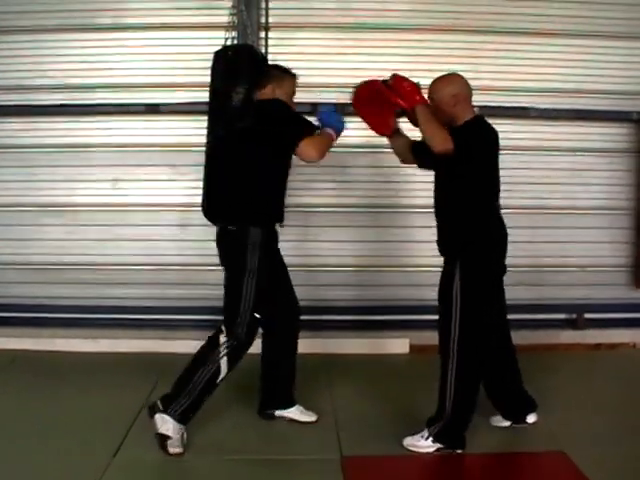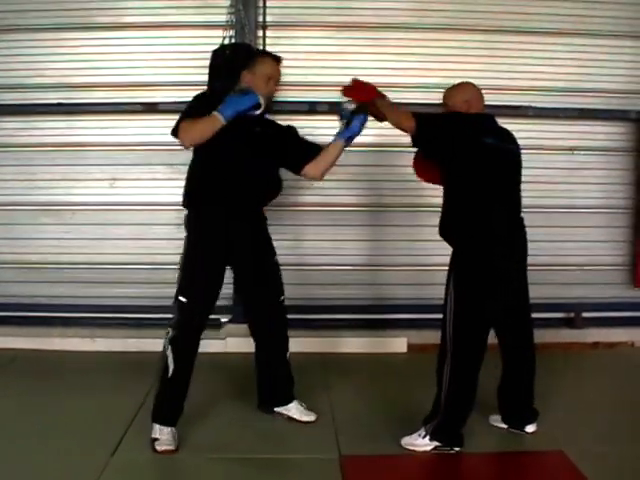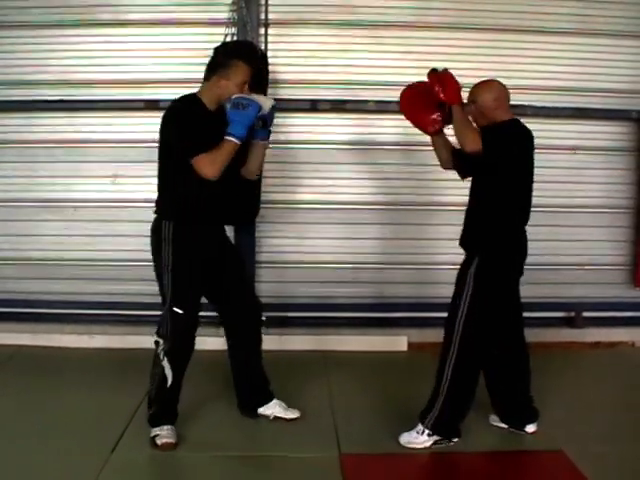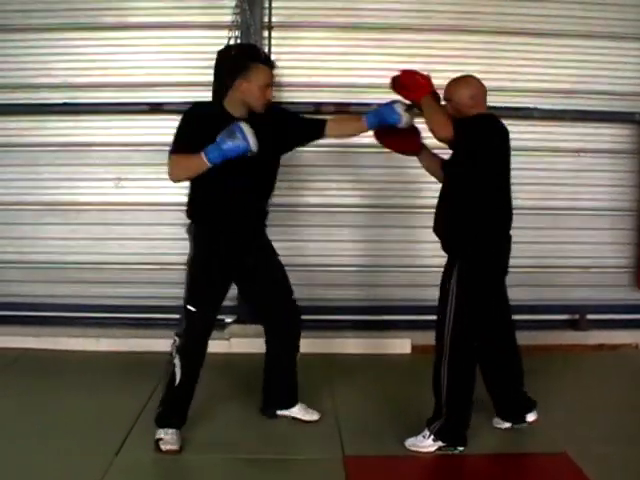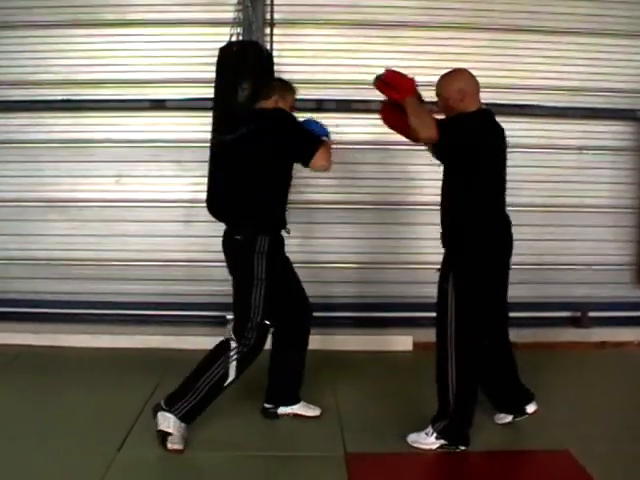
dt=0.5s
person 1, frame 1
left shoulder: (237, 119)
right shoulder: (272, 112)
right elbow: (312, 151)
right wrist: (331, 128)
left hip: (247, 232)
right hip: (251, 234)
left knee: (285, 316)
right knee: (239, 329)
left ankle: (277, 400)
right ankle: (171, 412)
person 1, frame 2
left shoulder: (274, 128)
right shoulder: (211, 102)
left elbow: (313, 169)
right elbow: (185, 135)
left wrist: (345, 137)
right wrist: (229, 109)
left hip: (250, 228)
right hip: (206, 226)
left knee: (270, 317)
right knee: (188, 322)
left ankle: (277, 397)
right ankle: (165, 419)
person 1, frame 3
left shoulder: (225, 118)
right shoulder: (183, 113)
left elbow: (249, 173)
right elbow: (210, 169)
left wrist: (260, 135)
right wrist: (236, 132)
left hip: (212, 233)
right hip: (178, 234)
left knee: (246, 314)
right knee: (178, 327)
left ankle: (256, 399)
right ankle: (161, 418)
person 1, frame 4
left shoulder: (277, 122)
right shoulder: (199, 118)
left elbow: (330, 128)
right elbow: (176, 171)
left wrist: (374, 118)
right wrist: (213, 153)
left hip: (251, 236)
right hip: (211, 237)
left knee: (284, 319)
right knee: (195, 330)
left ankle: (280, 400)
right ankle: (169, 421)
person 1, frame 5
left shoulder: (236, 137)
right shoulder: (274, 122)
right elbow: (321, 161)
right wrist: (321, 135)
left hip: (250, 239)
right hip: (256, 242)
left knee: (296, 315)
right knee: (248, 338)
left ankle: (281, 399)
right ankle: (174, 412)
person 2, frame 1
left shoulder: (479, 134)
right shoulder: (458, 133)
left elbow: (441, 146)
right elbow: (415, 155)
left wrist: (415, 105)
right wrist: (390, 127)
left hip: (474, 251)
right hip: (478, 247)
left knee: (461, 339)
right knee: (491, 328)
left ankle: (447, 432)
right ankle: (519, 406)
person 2, frame 2
left shoulder: (460, 126)
right shoulder: (505, 139)
left elbow: (408, 123)
left wrist: (373, 99)
right wrist: (452, 177)
left hip: (476, 249)
right hip: (510, 242)
left knee: (461, 339)
right knee: (515, 330)
left ankle: (444, 431)
right ankle: (520, 414)
person 2, frame 3
left shoulder: (514, 135)
right shoulder: (500, 137)
left elbow: (471, 144)
right elbow: (453, 161)
left wrist: (452, 101)
right wrist: (435, 129)
left hip: (491, 250)
right hip: (505, 247)
left knee: (464, 335)
right knee: (504, 331)
left ankle: (440, 424)
right ankle: (518, 412)
person 2, frame 4
left shoulder: (486, 129)
right shoulder: (490, 132)
left elbow: (444, 130)
right elbow: (448, 173)
left wrist: (420, 95)
right wrist: (416, 148)
left hip: (476, 251)
right hip: (487, 246)
left knee: (456, 338)
right knee: (496, 329)
left ankle: (447, 430)
right ankle: (517, 406)
person 2, frame 5
left shoulder: (478, 128)
right shoulder: (481, 126)
left elbow: (429, 133)
right elbow: (440, 143)
left wrist: (409, 97)
right wrist: (407, 115)
left hip: (472, 246)
right hip: (490, 241)
left knee: (459, 333)
right knee: (489, 325)
left ankle: (452, 428)
right ankle: (515, 399)
